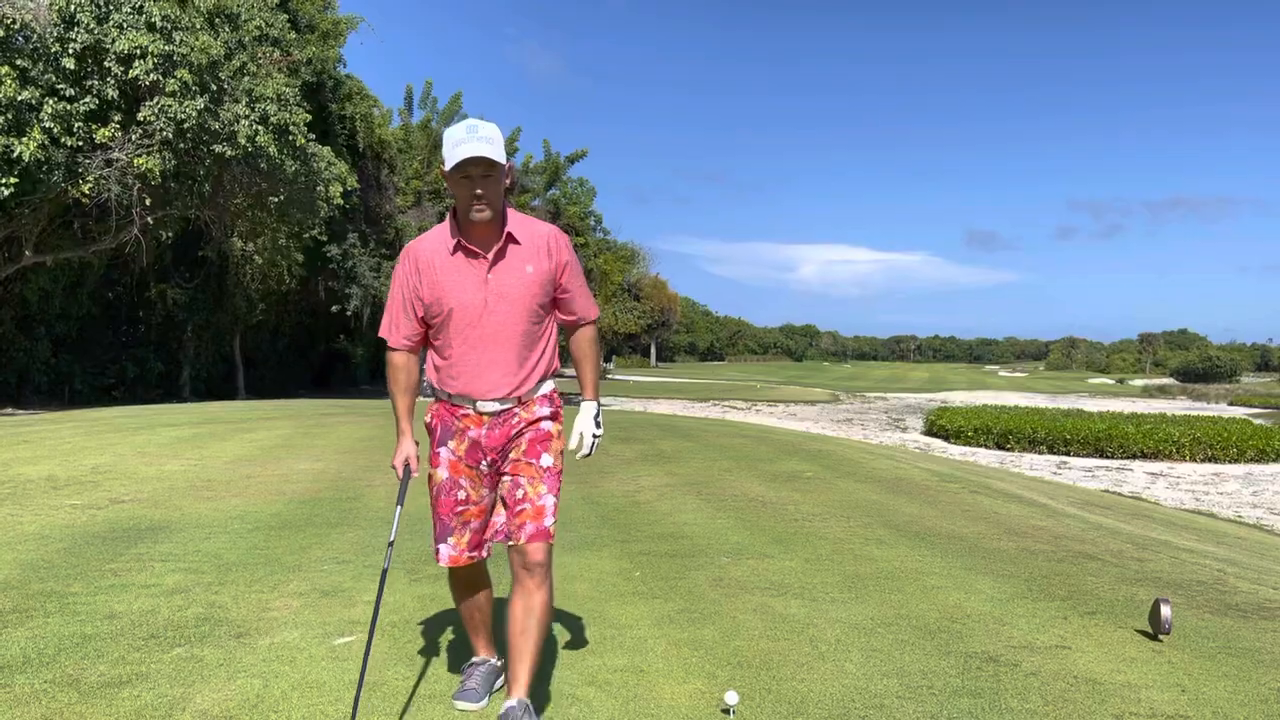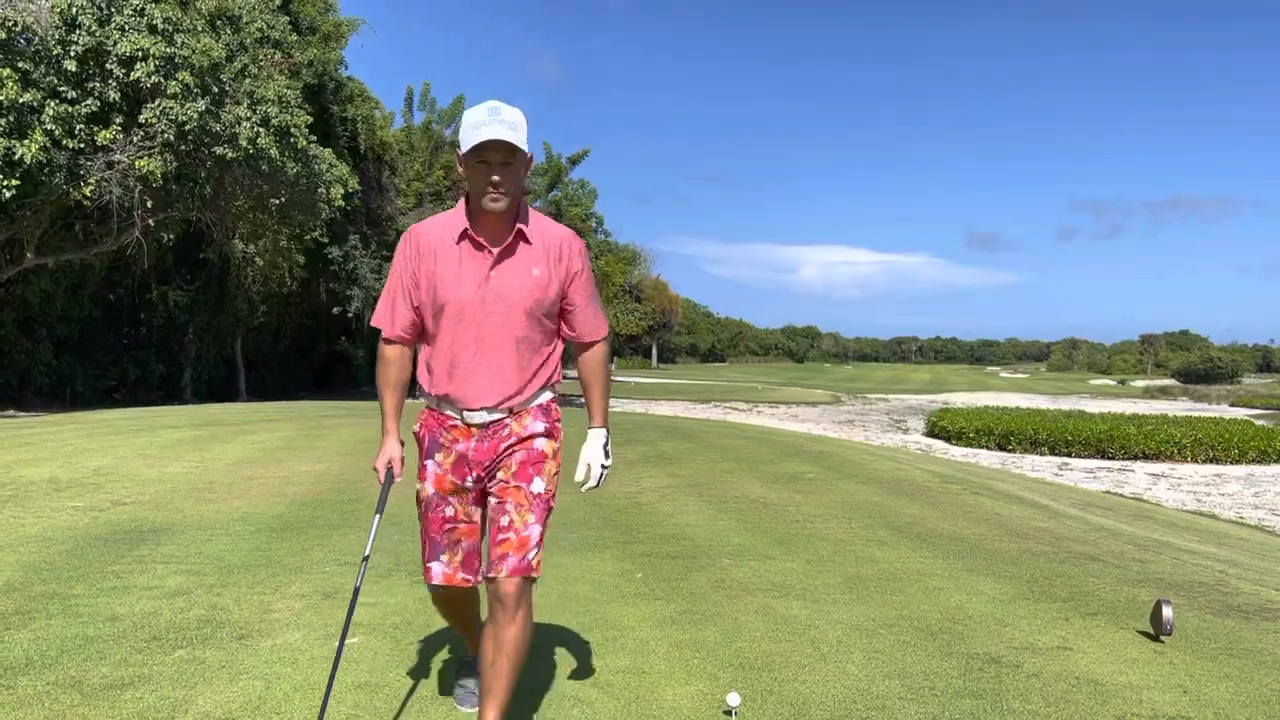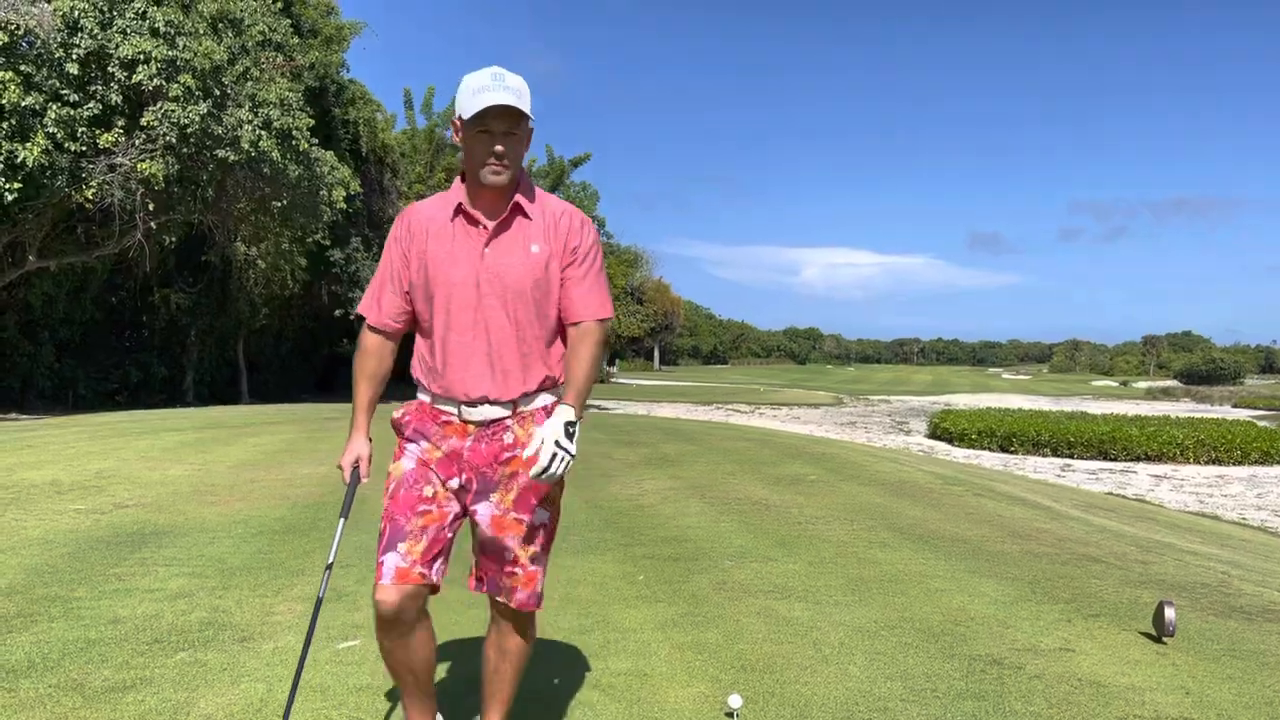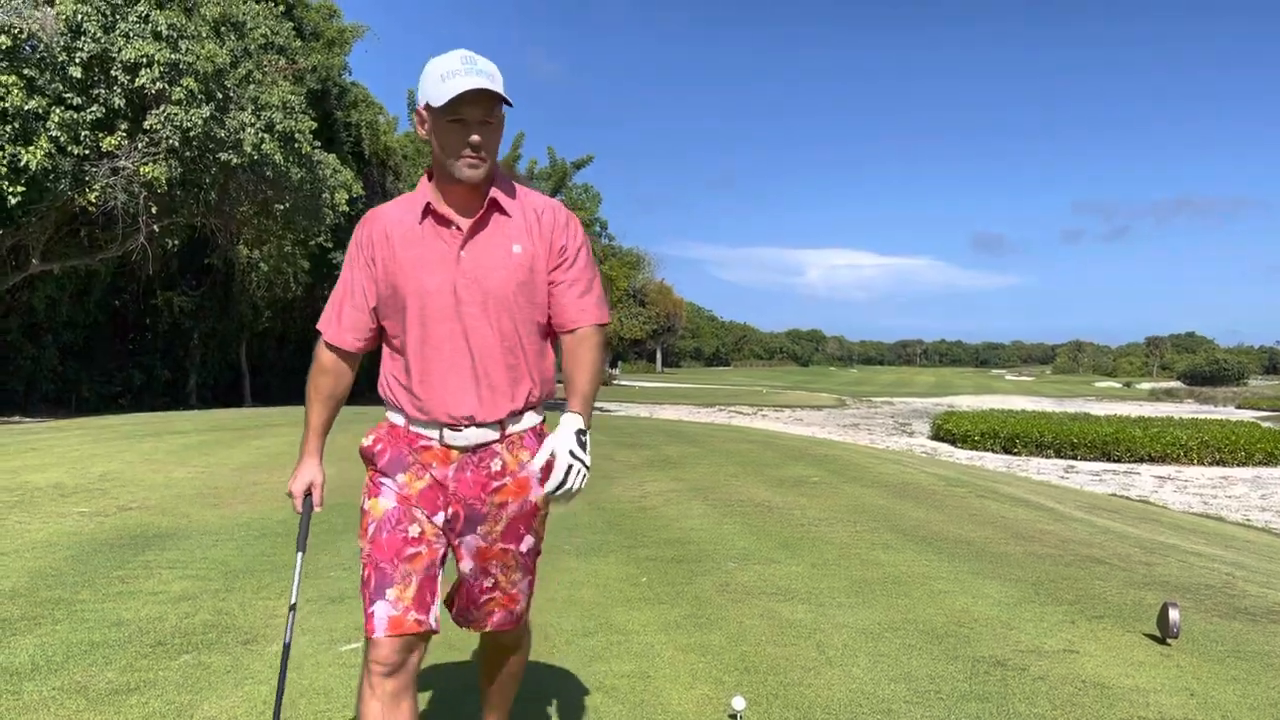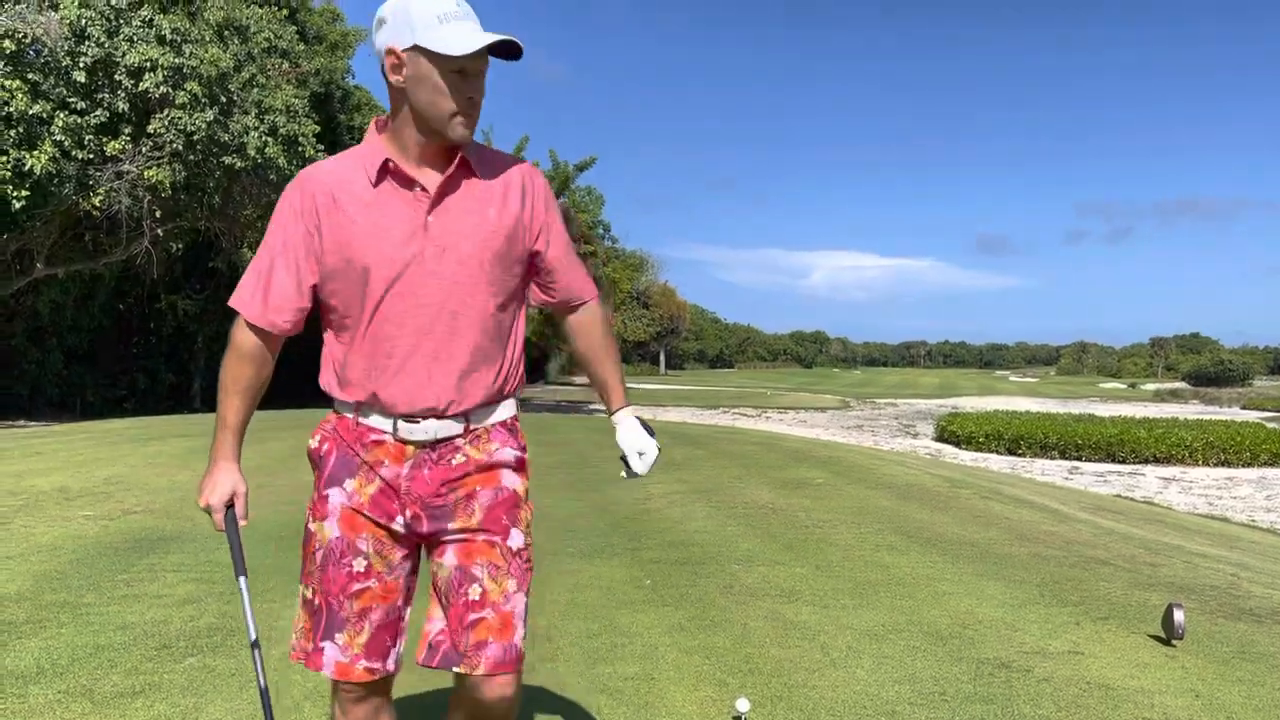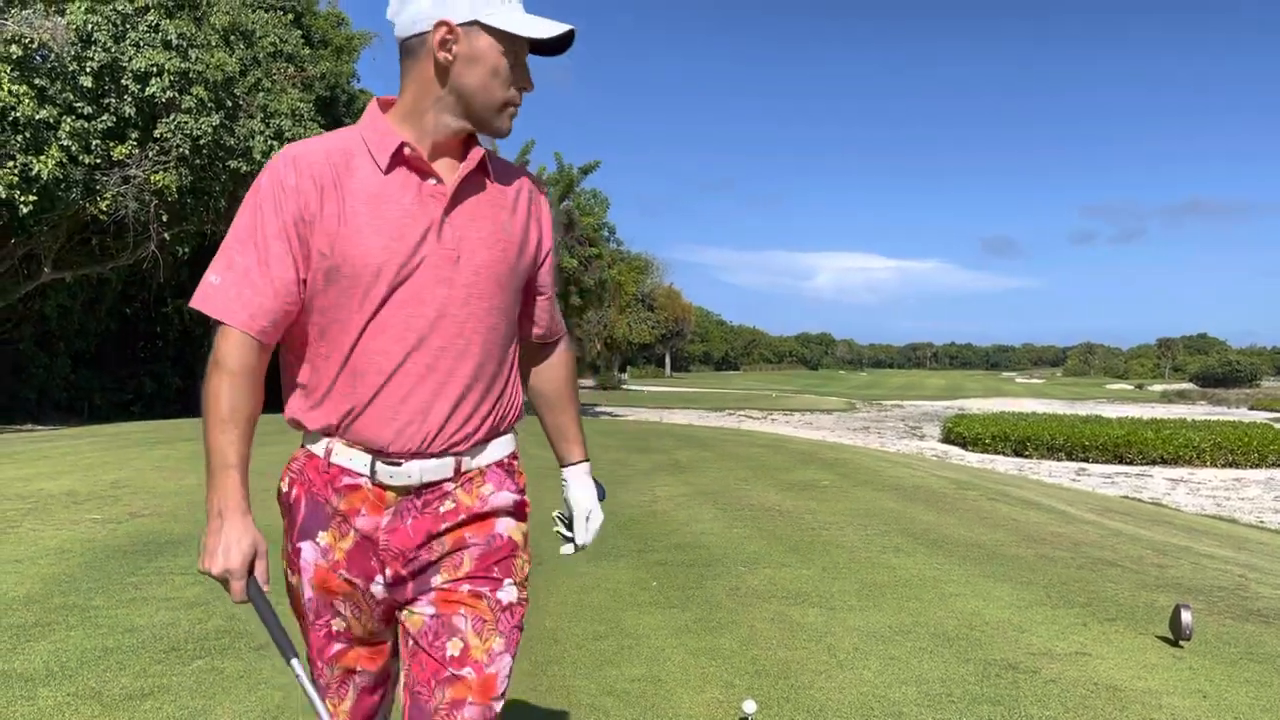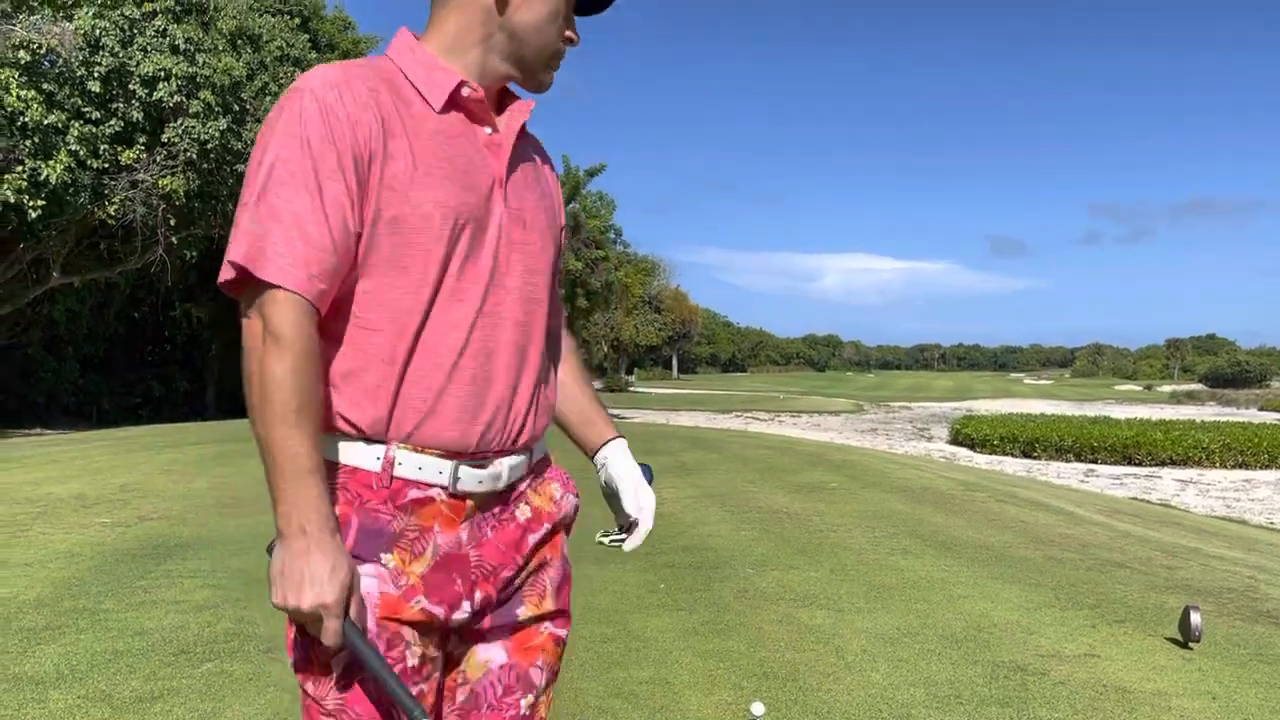
dt=0.3s
person 1, frame 1
left shoulder: (549, 243)
right shoulder: (420, 256)
left elbow: (582, 323)
right elbow: (402, 349)
left wrist: (590, 404)
right wrist: (405, 434)
left hip: (530, 419)
right hip: (458, 424)
left knee: (532, 553)
right knee: (462, 556)
right ankle: (484, 658)
person 1, frame 2
left shoulder: (563, 247)
right shoulder: (422, 242)
left elbow: (591, 342)
right elbow: (395, 341)
left wrist: (598, 431)
right wrist: (389, 434)
left hip: (525, 433)
right hip: (446, 434)
left knee: (512, 582)
right knee: (448, 576)
right ankle: (477, 644)
person 1, frame 3
left shoulder: (568, 226)
right shoulder: (416, 224)
left elbow: (588, 327)
right elbow: (381, 331)
left wrist: (566, 414)
right wrist: (359, 429)
left hip: (525, 437)
right hip: (434, 430)
left knee: (513, 601)
right knee: (396, 596)
person 1, frame 4
left shoulder: (551, 224)
right shoulder: (381, 230)
left elbow: (582, 333)
right elbow: (339, 346)
left wrist: (573, 423)
right wrist: (310, 453)
left hip: (511, 458)
right hip: (410, 457)
left knee: (504, 623)
right knee: (391, 648)
person 1, frame 5
left shoulder: (518, 187)
right shoulder: (319, 191)
left elbow: (579, 303)
right elbow: (258, 327)
left wrist: (621, 411)
right wrist: (224, 456)
left hip: (480, 457)
right hip: (363, 459)
person 1, frame 6
left shoulder: (521, 201)
right shoulder: (305, 174)
left elbow: (546, 343)
right elbow: (240, 341)
left wrist: (576, 467)
right wrist: (228, 508)
left hip: (474, 505)
right hip: (343, 501)
person 1, frame 7
left shoulder: (532, 168)
right shoulder: (338, 103)
right elbow: (277, 317)
left wrist: (613, 453)
right wrist: (304, 528)
left hip: (524, 516)
right hip: (381, 521)
